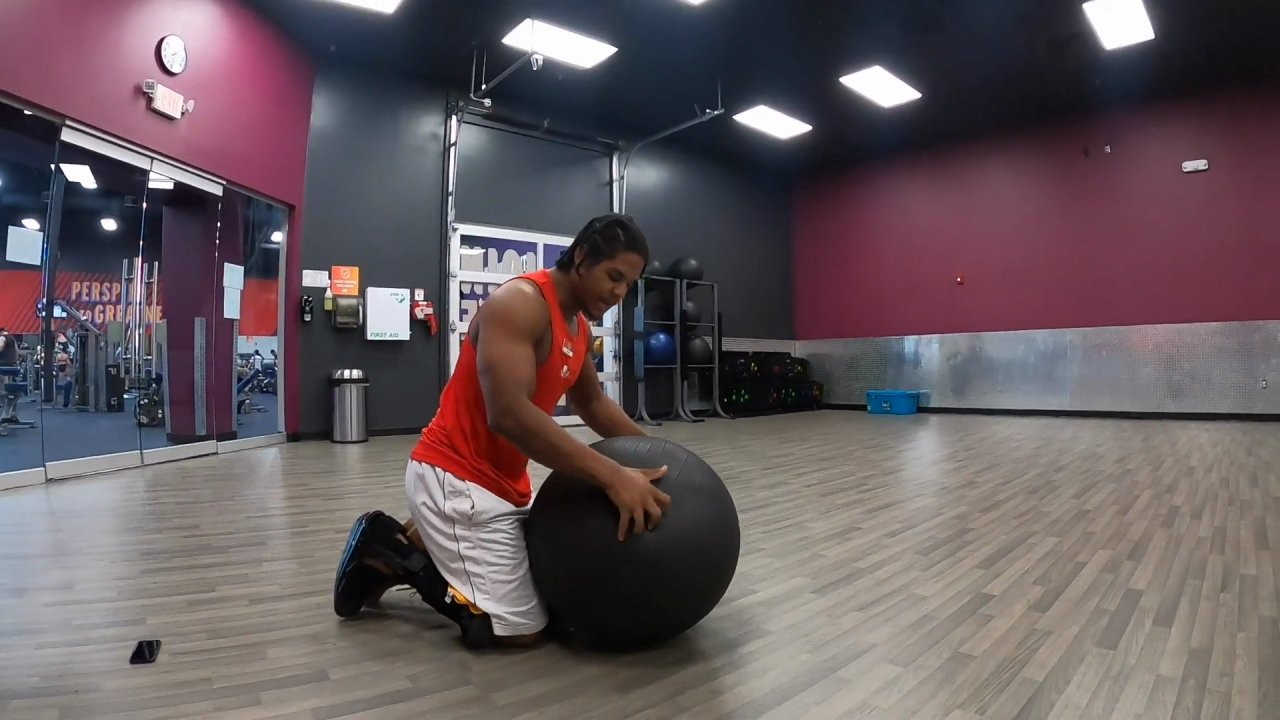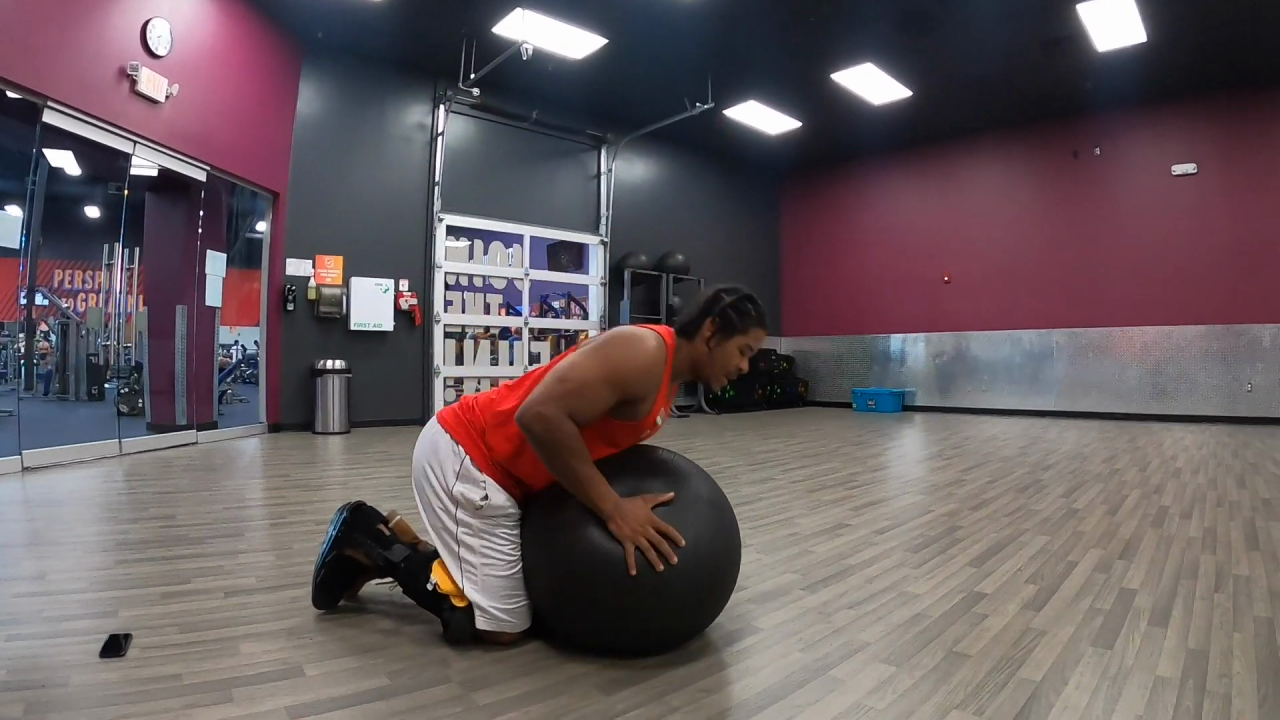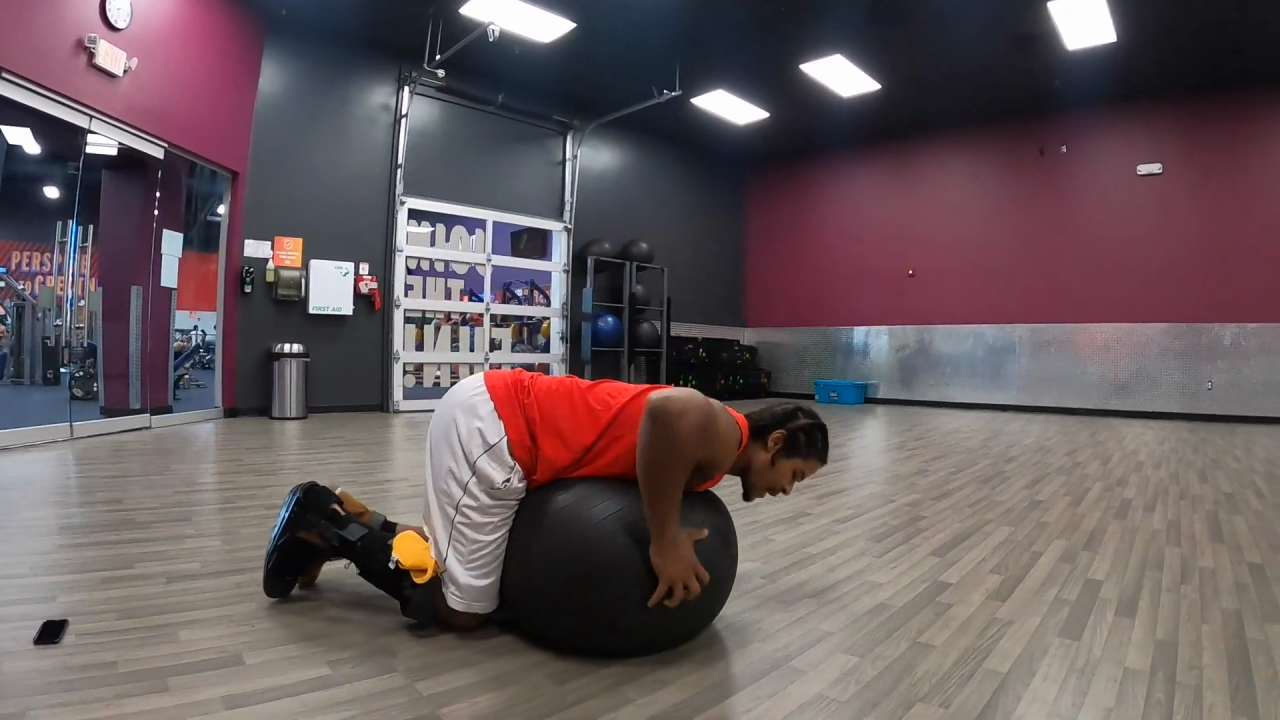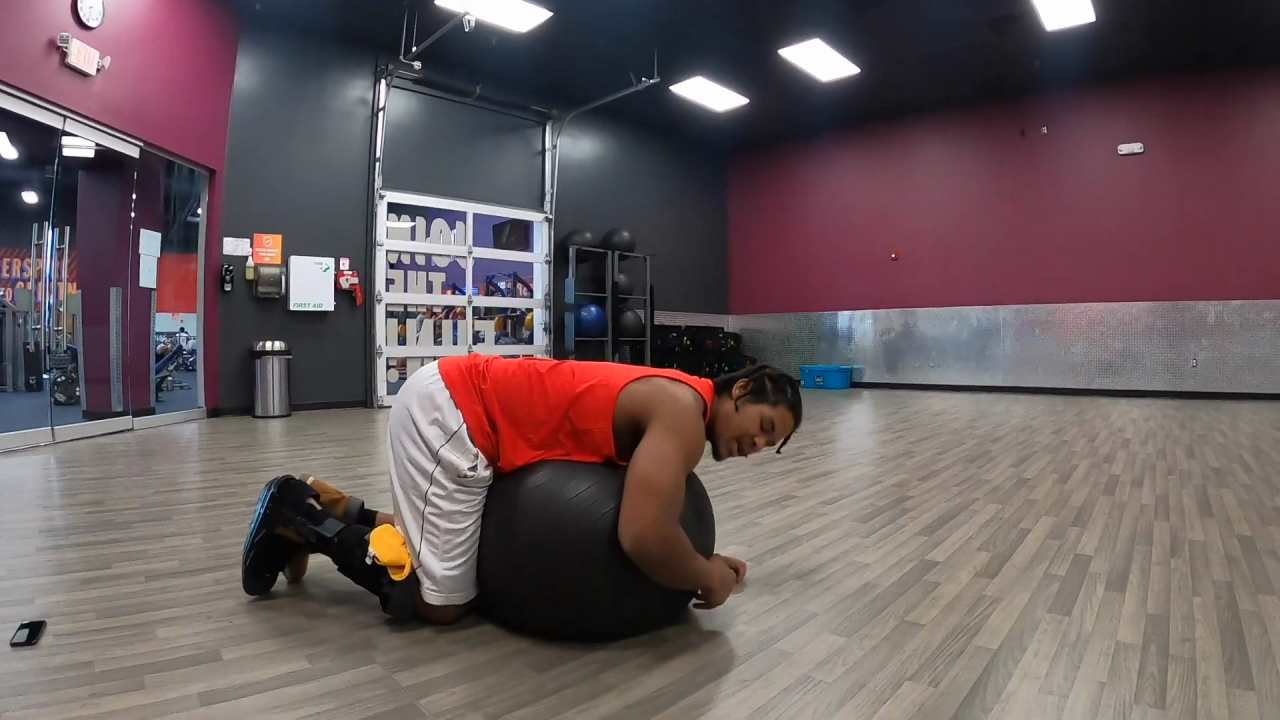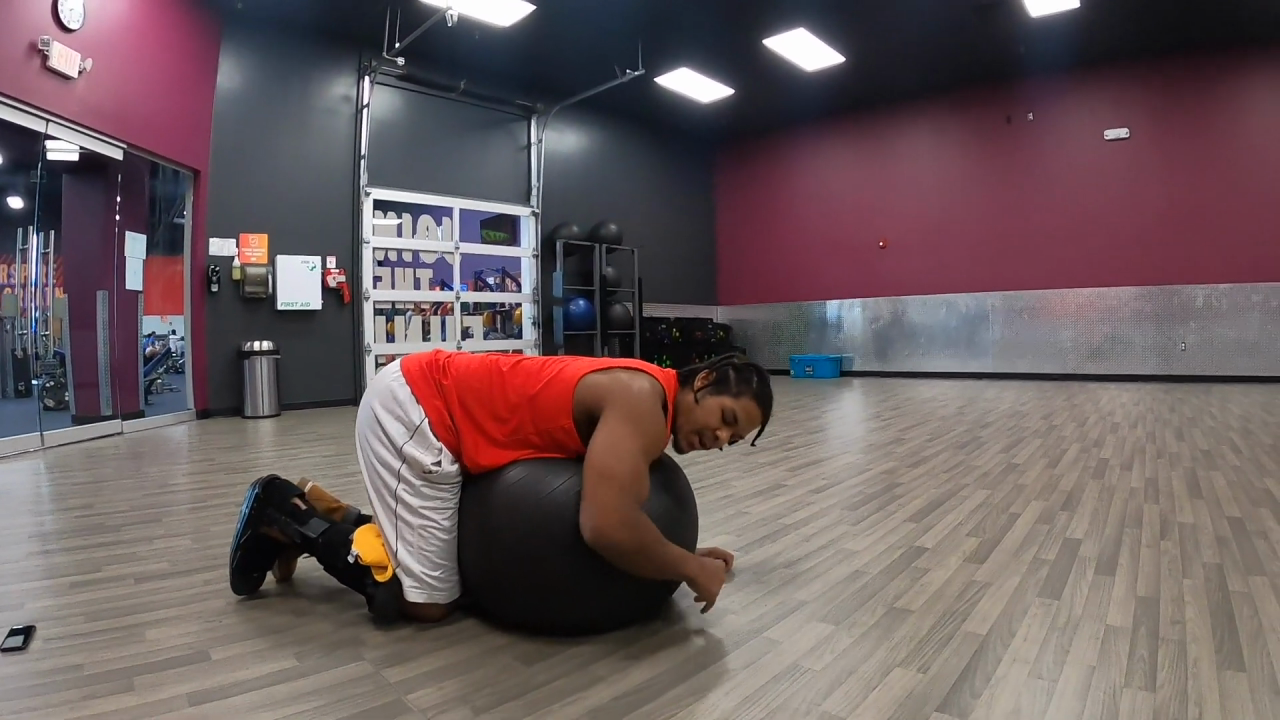
dt=0.5s
person 1, frame 1
left shoulder: (580, 326)
right shoulder: (520, 302)
left elbow: (593, 404)
right elbow: (508, 414)
right wrist: (612, 476)
left hip: (502, 481)
right hip: (456, 477)
right knee: (520, 628)
left ankle: (422, 545)
right ankle: (392, 555)
person 1, frame 2
left shoulder: (662, 370)
right shoulder: (643, 351)
left elbow: (603, 436)
right elbow: (540, 417)
left wrist: (648, 497)
right wrist: (614, 510)
left hip: (493, 466)
right hip: (464, 457)
right knee: (503, 625)
left ankle: (400, 541)
right ankle: (373, 546)
person 1, frame 3
left shoulder: (706, 444)
right shoulder: (721, 432)
right elbow: (672, 414)
right wrist: (667, 540)
left hip: (490, 411)
right hip: (487, 422)
left knee: (466, 559)
right knee: (460, 607)
left ankle: (349, 518)
right ankle: (324, 523)
person 1, frame 4
left shoulder: (664, 405)
right shoulder: (683, 412)
left elbow: (639, 516)
right elbow: (643, 539)
left wrist: (698, 561)
right wrist: (707, 577)
left hip: (453, 398)
right hip: (449, 411)
left knee: (452, 547)
right knee: (439, 601)
left ankle: (330, 507)
right ankle: (300, 517)
person 1, frame 5
left shoulder: (642, 410)
right shoulder: (641, 400)
right elbow: (603, 526)
left wrist: (679, 553)
right wrist: (686, 569)
left hip: (425, 402)
right hip: (411, 406)
left knee: (462, 556)
right knee: (426, 600)
left ankle: (323, 511)
right ankle: (285, 515)
